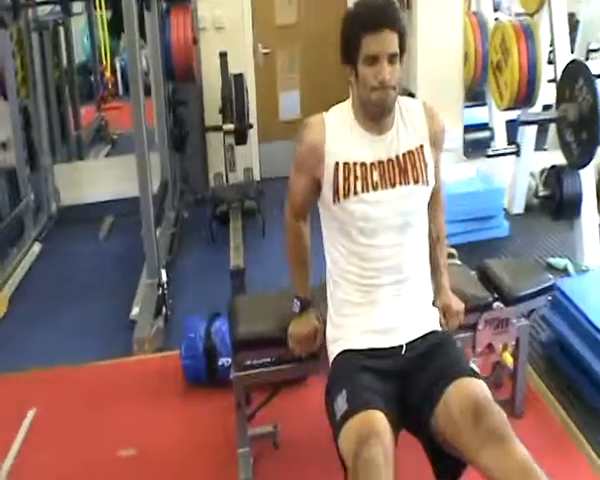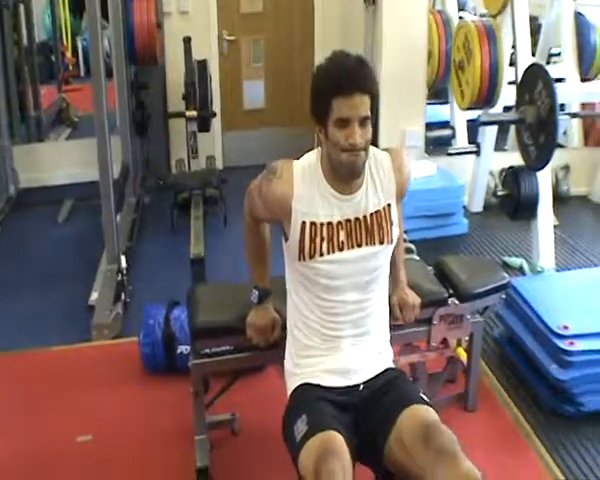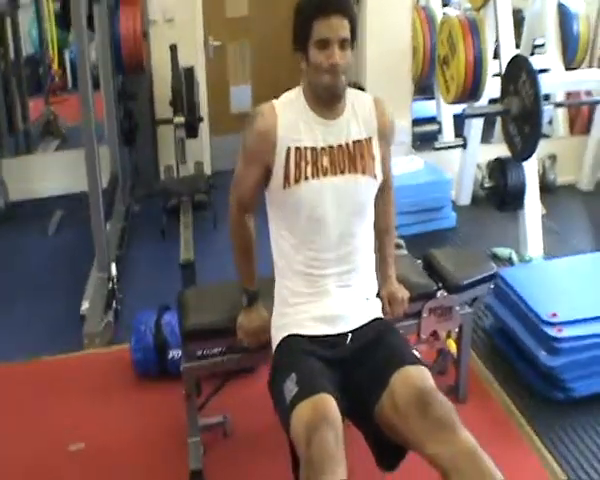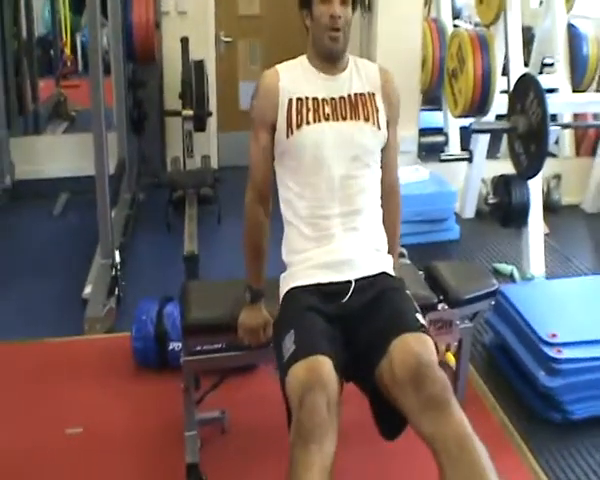
dt=0.5s
person 1, frame 1
left shoulder: (427, 123)
right shoulder: (319, 138)
right elbow: (295, 216)
left wrist: (443, 286)
right wrist: (302, 307)
left hip: (422, 332)
right hip: (357, 343)
left knee: (493, 431)
person 1, frame 2
left shoulder: (395, 170)
right shoulder: (286, 185)
right elbow: (252, 213)
right wrist: (261, 298)
left hip: (378, 371)
right hip: (315, 380)
person 1, frame 3
left shoulder: (377, 117)
right shoulder: (270, 125)
right elbow: (239, 210)
left wrist: (388, 276)
right wrist: (250, 301)
left hip: (366, 319)
right hip: (301, 331)
left knee: (436, 418)
right knee: (323, 441)
person 1, frame 4
left shoulder: (381, 84)
right shoulder: (276, 86)
right elbow: (258, 198)
left wrist: (392, 268)
right wrist: (254, 297)
left hip: (373, 275)
right hip: (308, 282)
left knee: (430, 387)
right knee: (315, 406)
